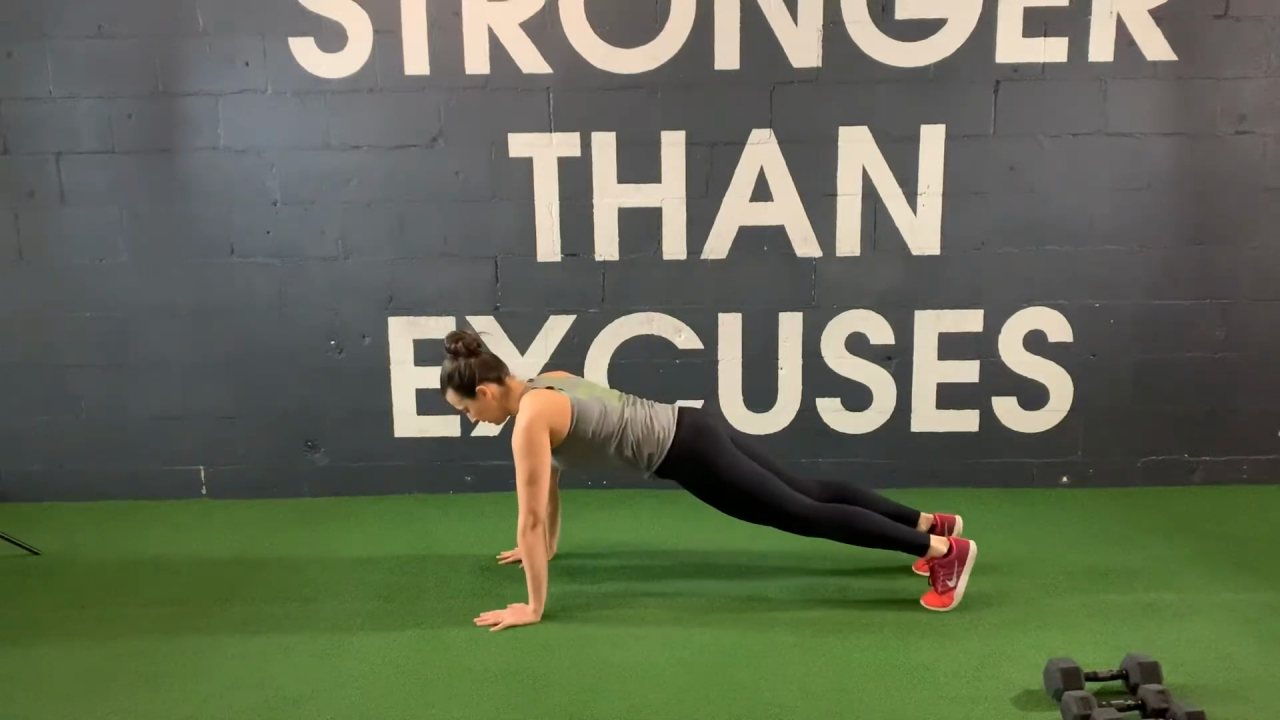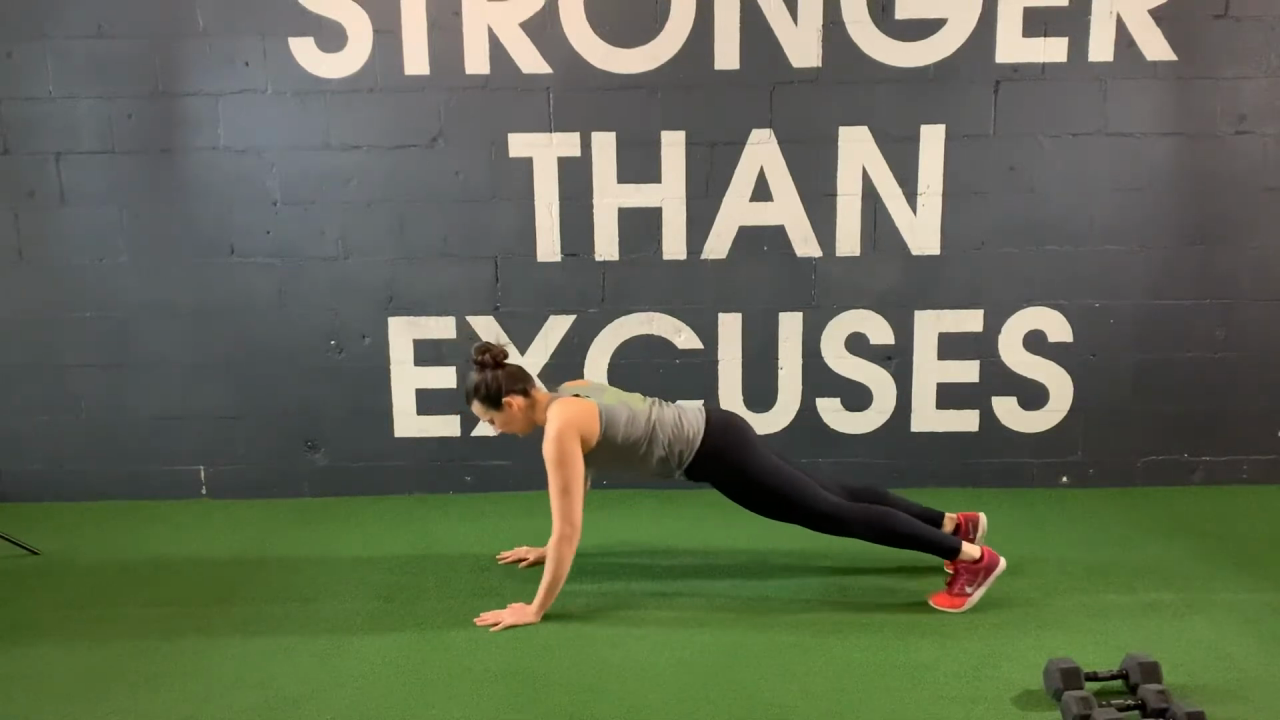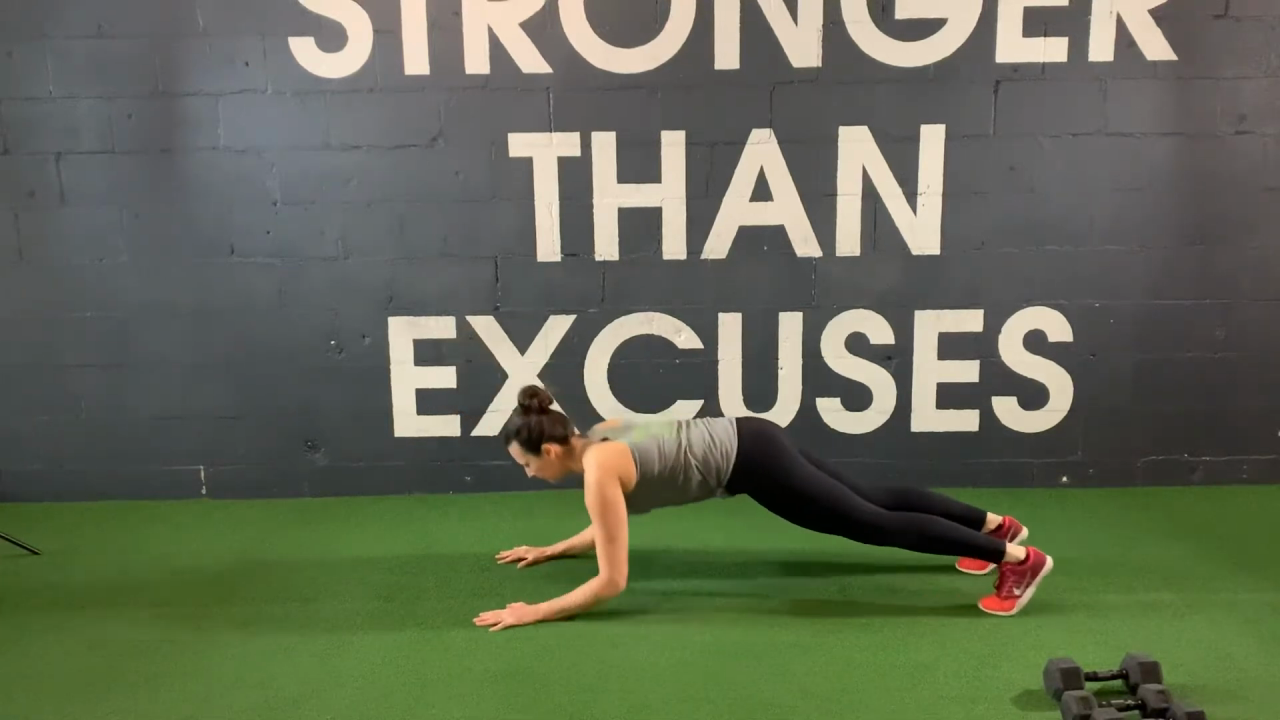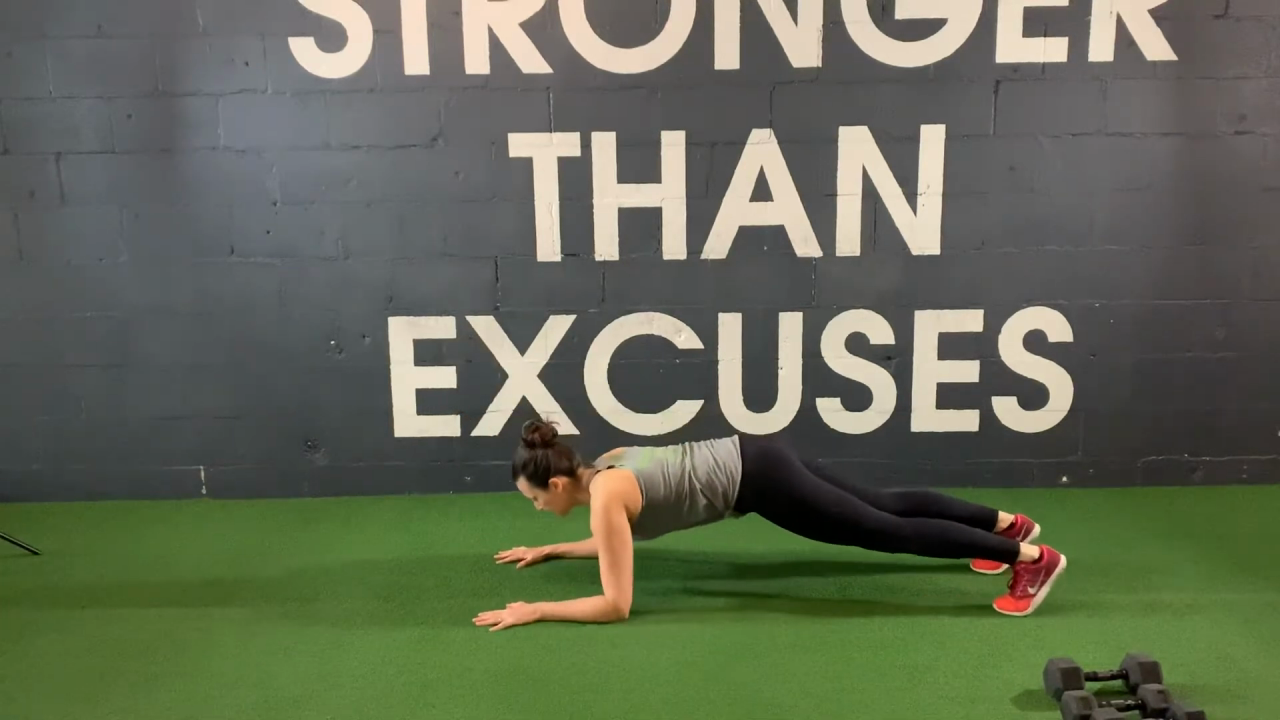
dt=0.3s
person 1, frame 1
left shoulder: (529, 420)
right shoulder: (544, 384)
left elbow: (529, 521)
right elbow: (553, 476)
left wrist: (533, 607)
right wrist: (547, 548)
left hip: (687, 451)
right hip: (691, 428)
left knee: (804, 515)
right knee: (807, 492)
left ankle: (945, 551)
right ankle: (933, 524)
person 1, frame 2
left shoulder: (560, 428)
right shoulder: (566, 394)
left elbow: (567, 530)
right elbow: (577, 487)
left wrist: (536, 608)
right wrist: (547, 550)
left hip: (714, 451)
right hip: (714, 430)
left knee: (832, 513)
right knee: (832, 495)
left ankle: (971, 557)
right ankle: (956, 522)
person 1, frame 3
left shoulder: (598, 472)
right shoulder: (596, 437)
left elbow: (612, 583)
right elbow: (608, 529)
left wrist: (535, 612)
right wrist: (550, 551)
left hip: (752, 462)
right hip: (749, 439)
left knee: (874, 524)
right knee: (873, 499)
left ankle: (1018, 557)
right ankle: (995, 523)
person 1, frame 4
left shoulder: (604, 499)
right shoulder: (603, 465)
left elbow: (617, 604)
right elbow: (616, 544)
left wrist: (535, 610)
right wrist: (547, 550)
left hip: (757, 480)
right hip: (753, 455)
left knee: (887, 532)
right knee: (883, 505)
left ankle: (1032, 558)
right ankle: (1008, 523)
